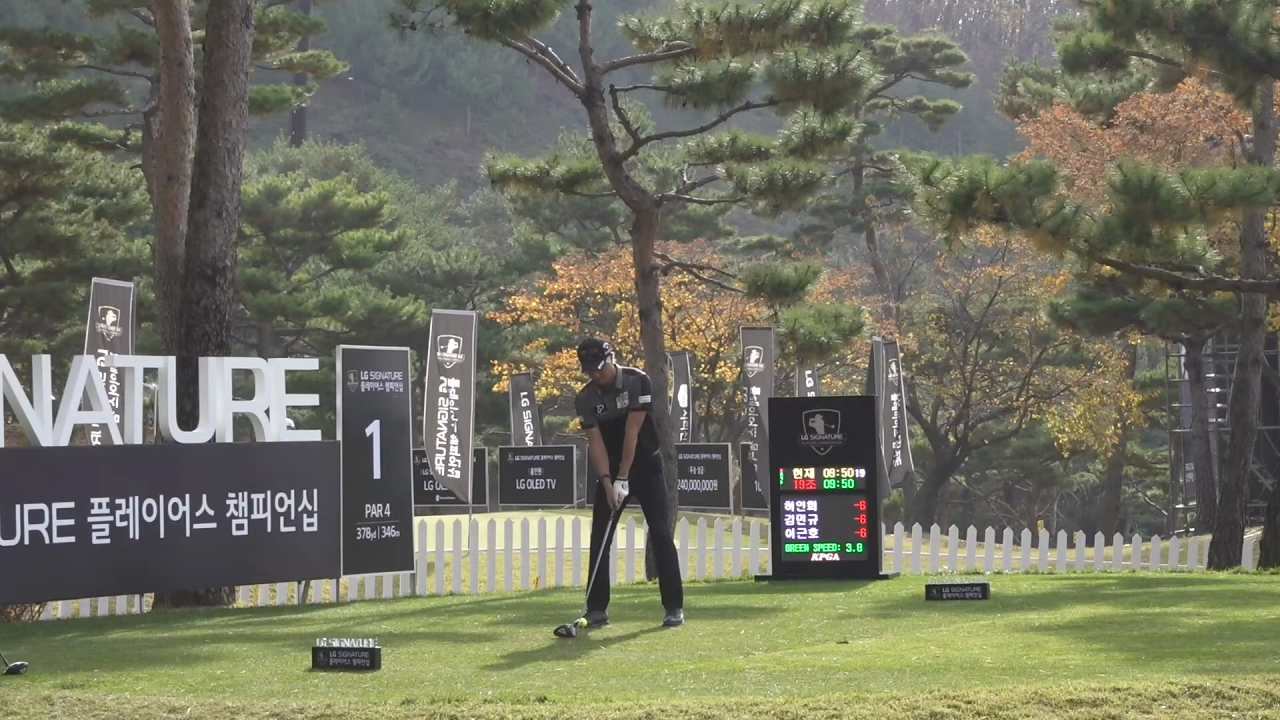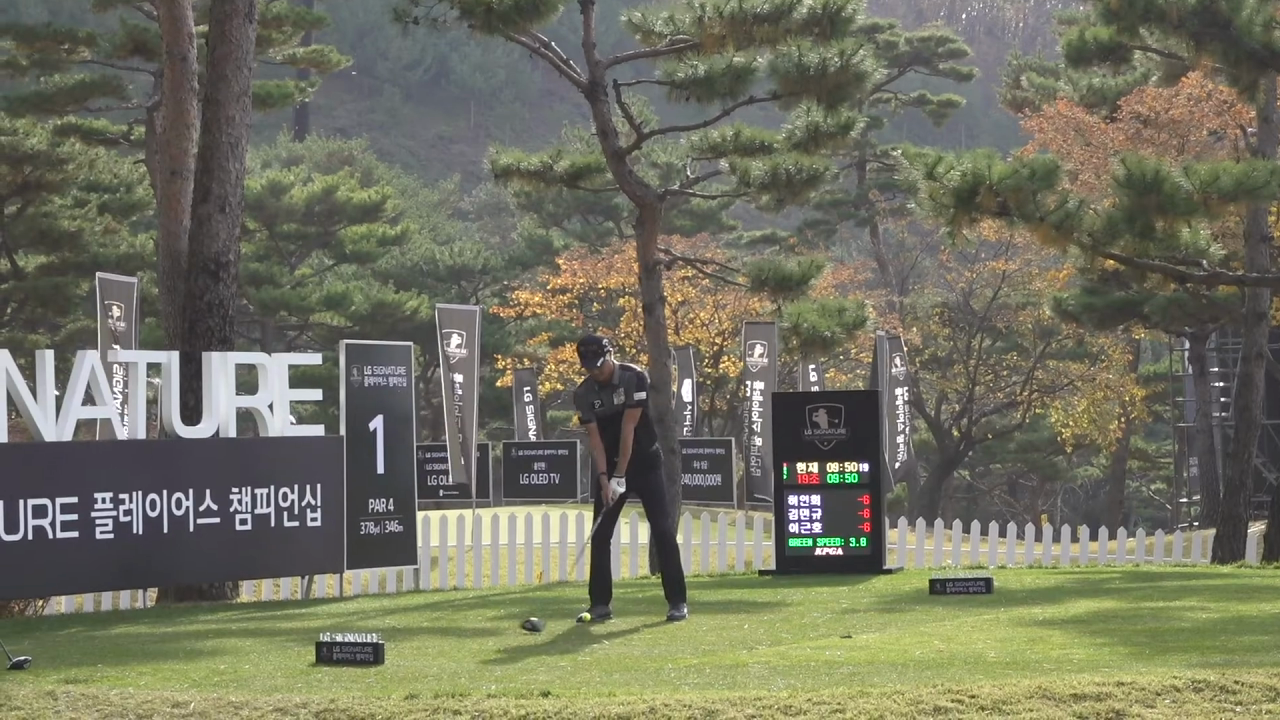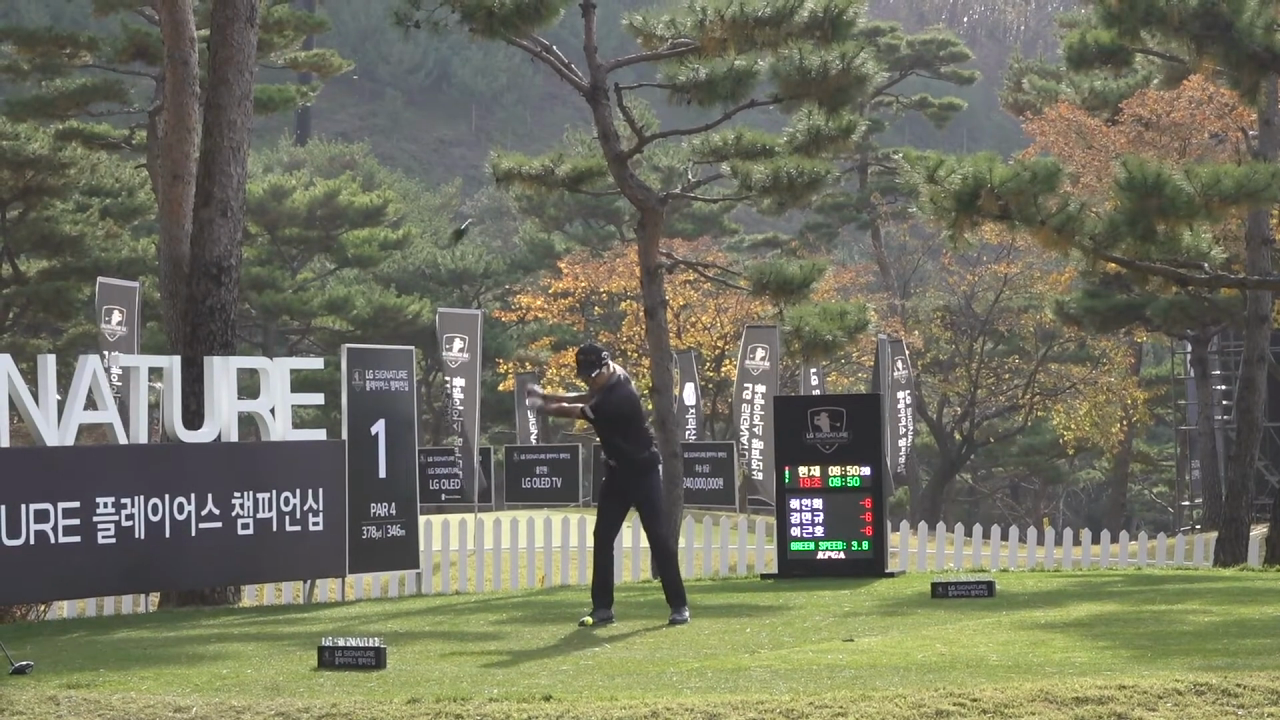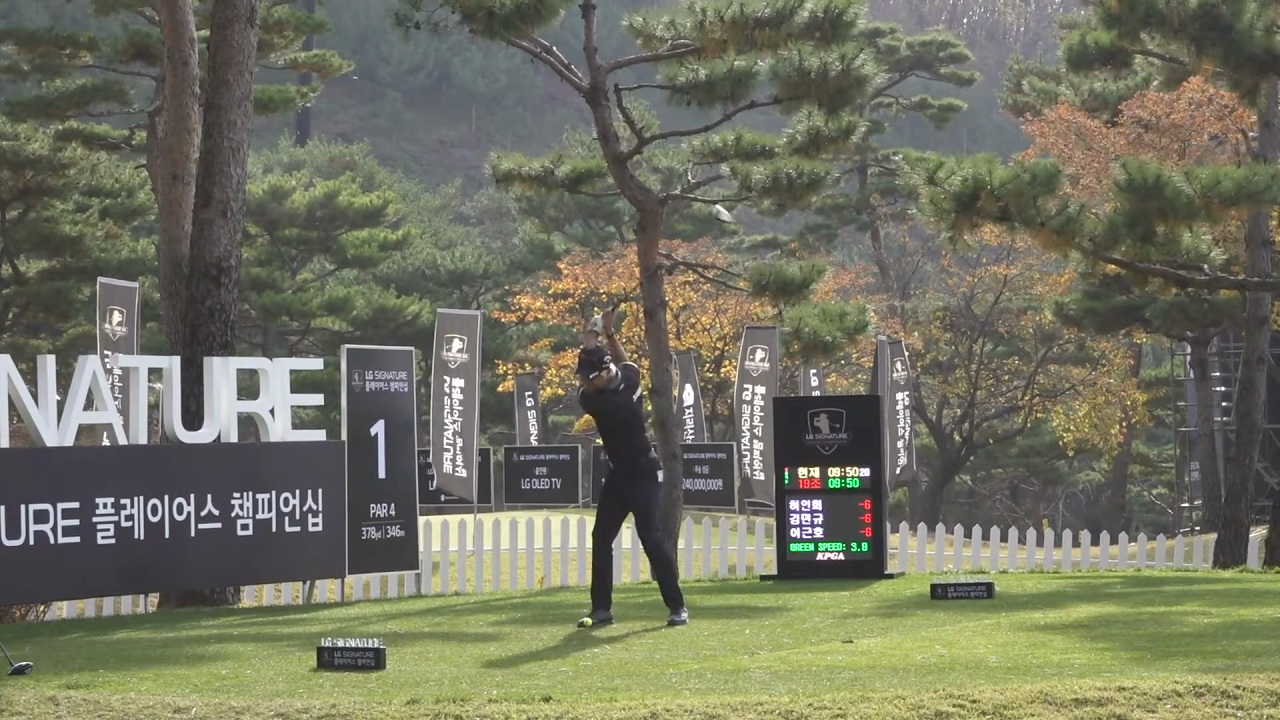
dt=0.5s
person 1, frame 1
left shoulder: (638, 381)
right shoulder: (585, 398)
left elbow: (632, 432)
right elbow: (595, 442)
left wrist: (624, 477)
right wrist: (607, 482)
left hip: (647, 467)
right hip: (610, 471)
left knee: (661, 536)
right knee: (598, 539)
left ankle: (674, 606)
right ankle: (597, 608)
person 1, frame 2
left shoulder: (634, 378)
right shoulder: (583, 393)
left elbow: (628, 429)
right elbow: (594, 438)
left wrist: (620, 475)
right wrist: (604, 479)
left hip: (645, 462)
right hip: (609, 465)
left knee: (663, 531)
right knee: (600, 534)
left ankle: (677, 601)
right ankle: (600, 603)
person 1, frame 3
left shoulder: (613, 399)
right shoulder: (617, 375)
left elbow: (576, 410)
right elbow: (584, 400)
left wrist: (544, 405)
right wrist: (549, 398)
left hip: (642, 470)
right hip: (618, 470)
left knee: (657, 534)
right knee: (603, 536)
left ankle: (678, 605)
right ankle: (602, 607)
person 1, frame 4
left shoulder: (595, 402)
right shoulder: (630, 375)
left elbow: (584, 389)
right elbow: (622, 362)
right wrist: (608, 333)
left hip: (641, 474)
right hip: (620, 473)
left knee: (650, 539)
right knee: (601, 537)
left ankle: (677, 606)
right ankle: (601, 608)
